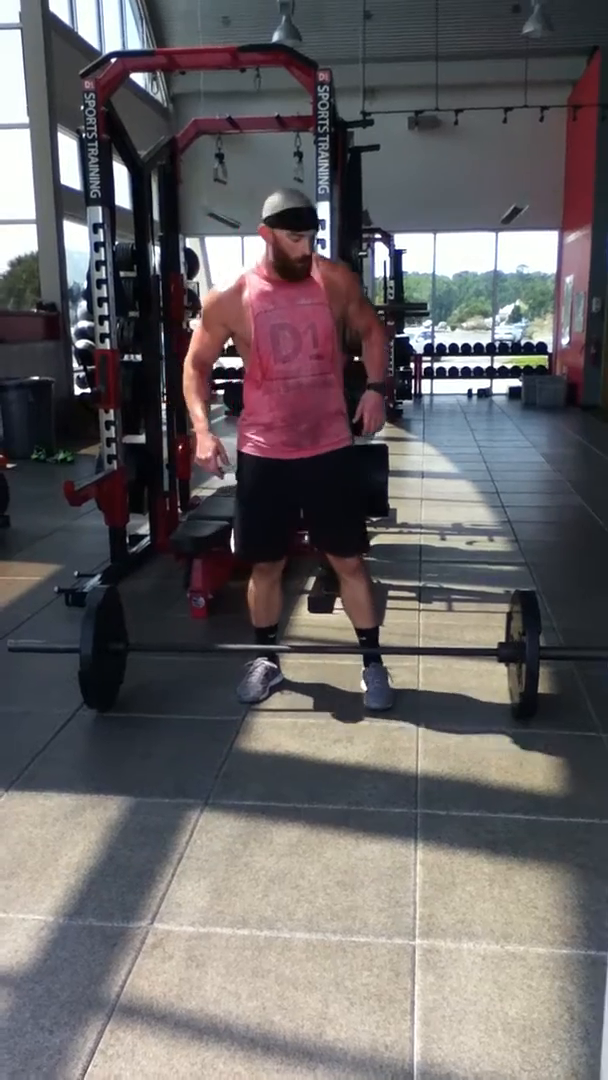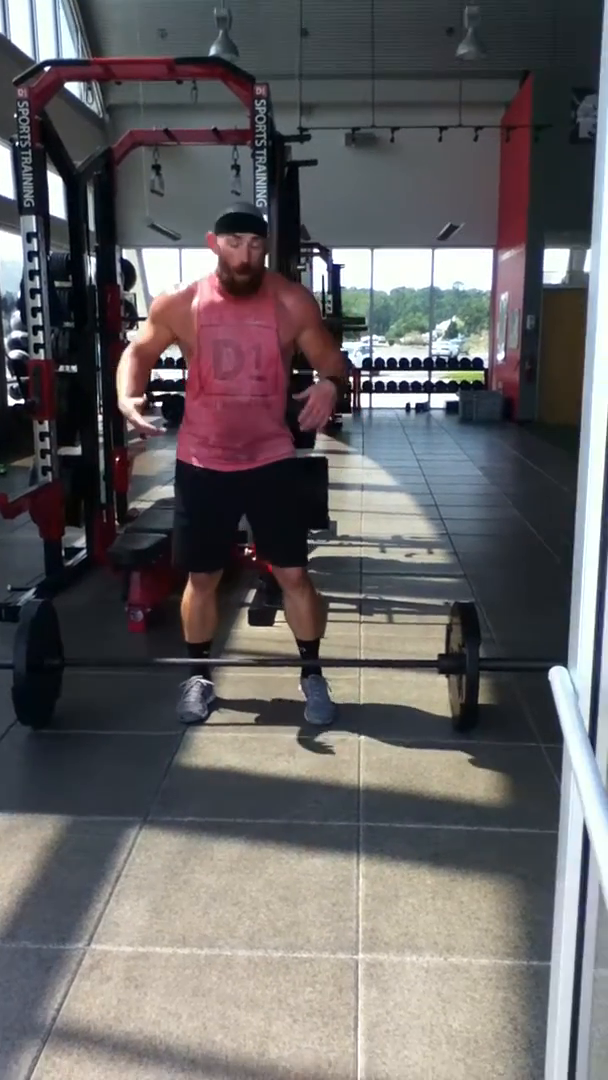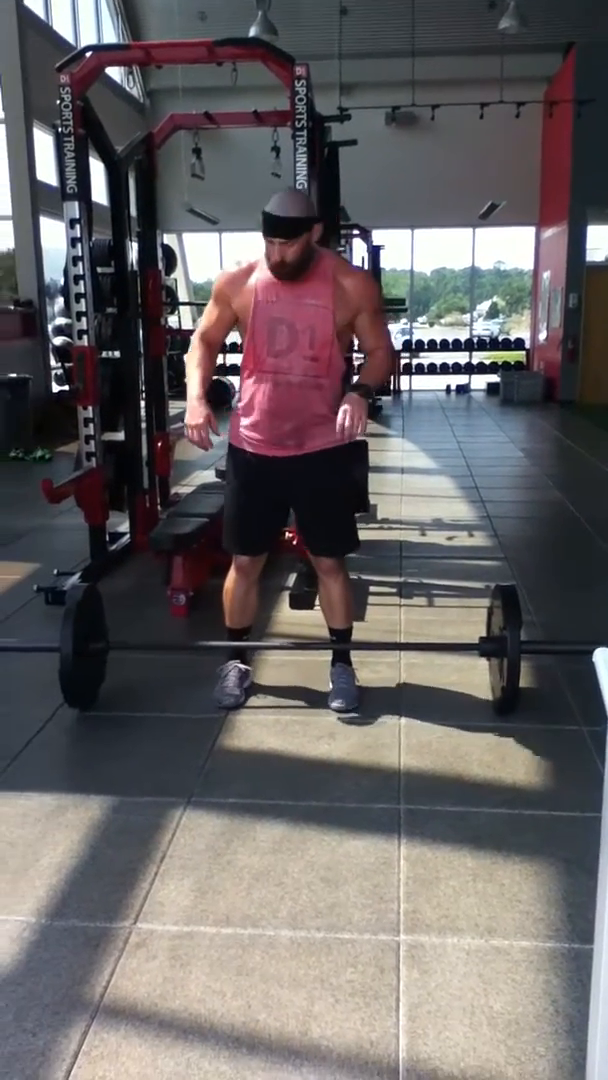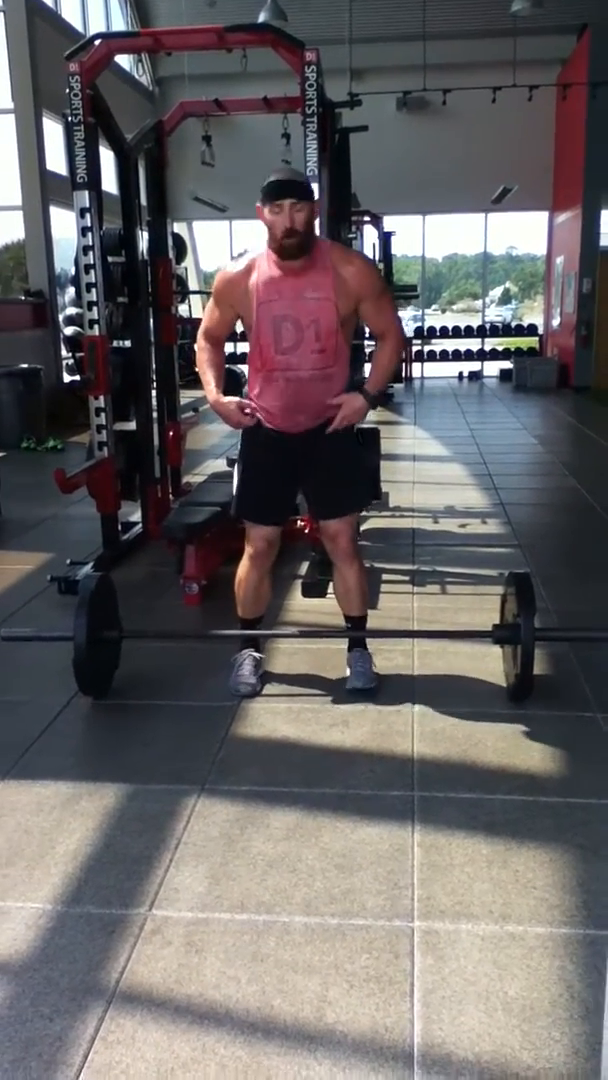
dt=1s
person 1, frame 1
left shoulder: (337, 280)
right shoulder: (229, 298)
left elbow: (372, 331)
right elbow: (197, 364)
left wrist: (375, 388)
right wrist: (202, 429)
left hip: (330, 448)
right hip: (263, 452)
left knee: (349, 561)
right knee: (265, 564)
left ankle: (372, 661)
right ankle: (267, 658)
person 1, frame 2
left shoulder: (293, 301)
right shoulder: (178, 304)
left elbow: (330, 357)
right elbow: (137, 352)
left wrist: (331, 387)
right wrist: (128, 395)
left hip: (270, 459)
right hip: (202, 463)
left knee: (293, 573)
right knee: (201, 577)
left ankle: (312, 674)
right ankle: (200, 675)
person 1, frame 3
left shoulder: (353, 285)
right shoulder: (236, 283)
left elbow: (380, 351)
right elbow: (204, 341)
left wrist: (359, 392)
right wrist: (196, 397)
left hip: (321, 448)
right hip: (252, 447)
left knee: (330, 561)
right knee: (244, 561)
left ankle: (340, 663)
right ankle: (236, 659)
person 1, frame 4
left shoulder: (353, 271)
right shoulder: (236, 279)
left elbow: (390, 334)
right elbow: (209, 338)
left wrist: (368, 394)
right wrist: (214, 394)
left hip: (331, 428)
right hip: (266, 431)
left knee: (342, 542)
right knee: (259, 546)
left ankle: (357, 647)
right ankle: (249, 648)
